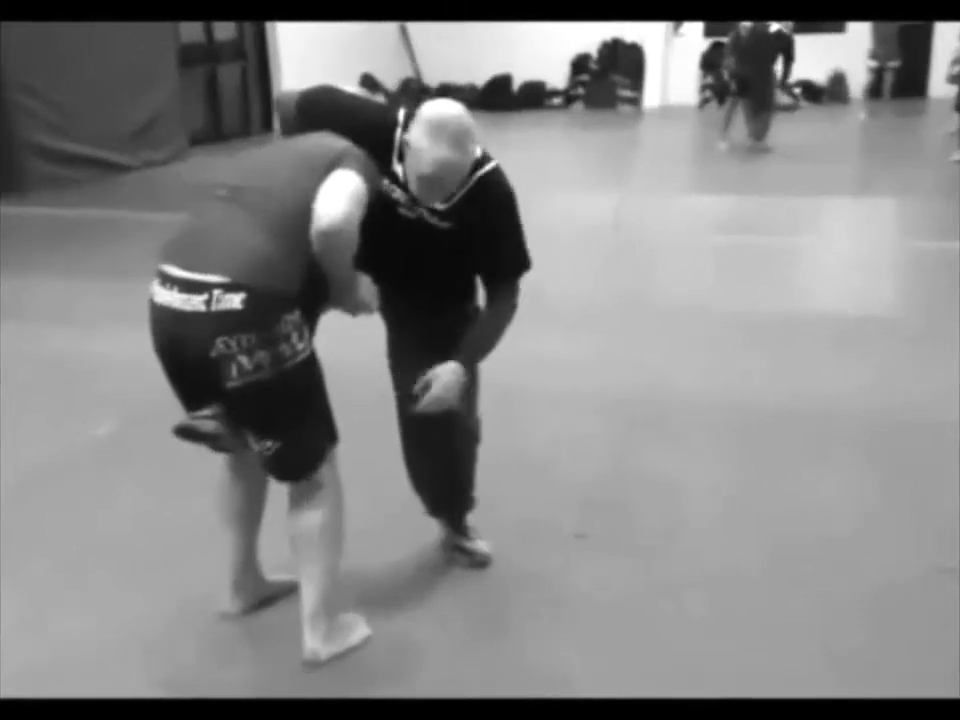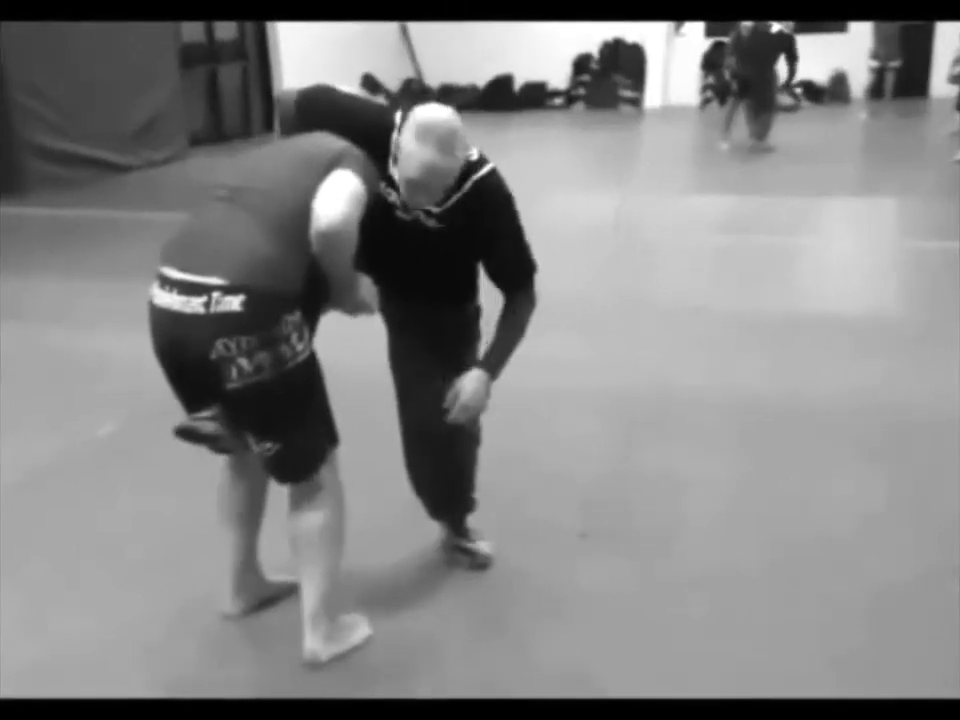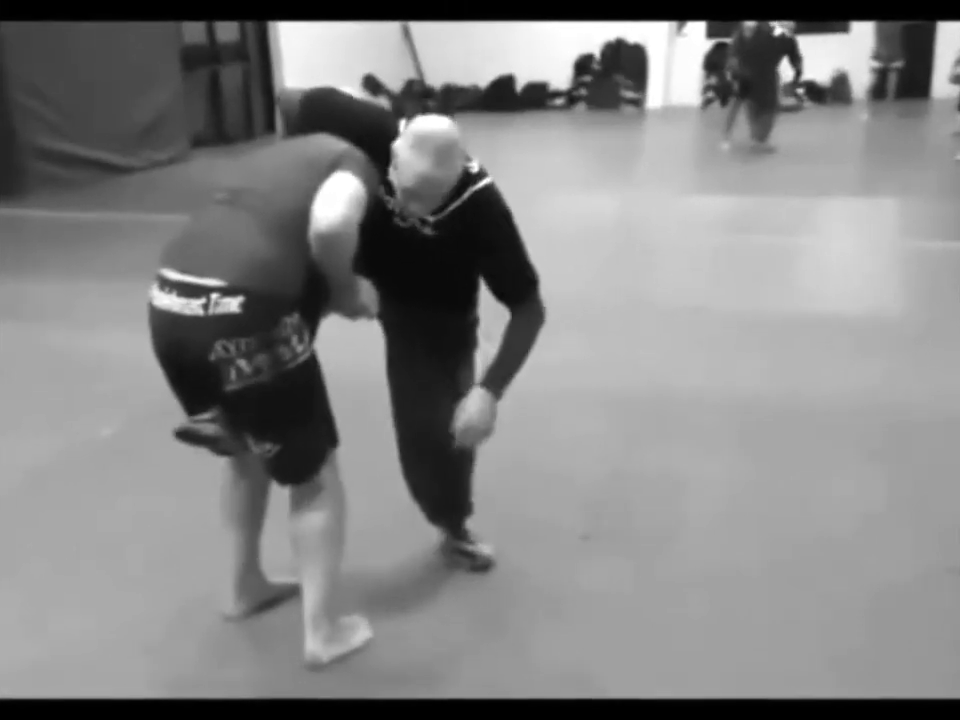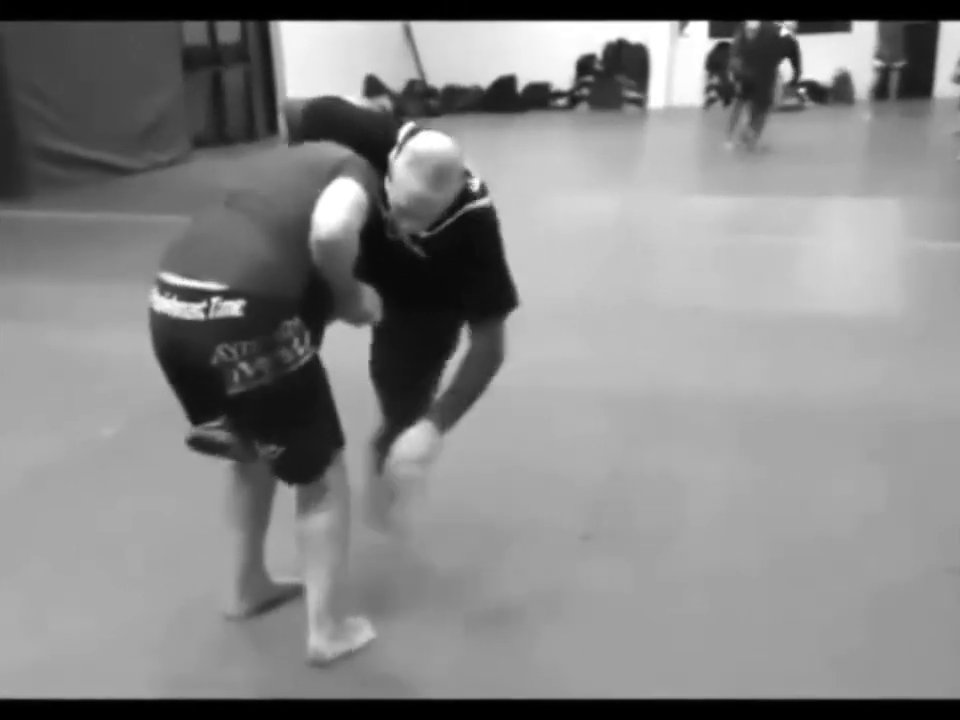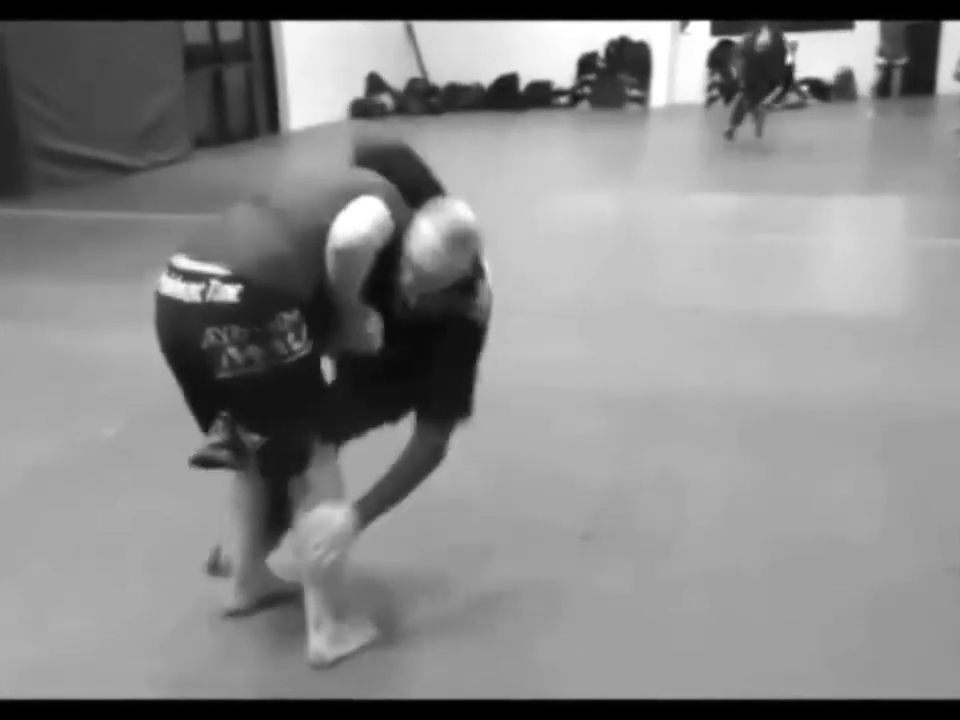
dt=0.2s
person 1, frame 1
left shoulder: (270, 153)
right shoulder: (352, 160)
right elbow: (331, 223)
left wrist: (327, 286)
right wrist: (345, 286)
left hip: (170, 298)
right hip: (242, 309)
left knee: (245, 447)
right knee: (313, 469)
left ankle: (242, 583)
right ankle: (321, 629)
person 1, frame 2
left shoulder: (273, 152)
right shoulder: (351, 161)
right elbow: (330, 224)
left wrist: (328, 287)
right wrist: (346, 287)
left hip: (169, 301)
right hip: (242, 311)
left knee: (246, 448)
right knee: (313, 471)
left ankle: (243, 584)
right ankle: (322, 630)
person 1, frame 3
left shoulder: (281, 152)
right shoulder: (352, 163)
right elbow: (328, 226)
left wrist: (330, 291)
right wrist: (347, 288)
left hip: (168, 302)
right hip: (240, 312)
left knee: (249, 450)
right knee: (314, 472)
left ankle: (244, 586)
right ankle: (323, 632)
person 1, frame 4
left shoulder: (293, 159)
right shoulder: (355, 171)
right elbow: (330, 233)
left wrist: (337, 295)
right wrist: (349, 293)
left hip: (167, 307)
right hip: (241, 317)
left knee: (254, 451)
right knee: (321, 472)
left ankle: (248, 585)
right ankle: (327, 631)
person 1, frame 5
left shoulder: (345, 190)
right shoulder: (383, 202)
right elbow: (350, 239)
right wrist: (352, 314)
left hip: (174, 295)
right hip: (240, 305)
left knee: (251, 441)
right knee: (312, 459)
left ankle: (247, 579)
right ankle: (325, 631)
person 2, frame 1
left shoulder: (489, 191)
right shoulder: (372, 128)
left elbow: (503, 294)
right elbow: (295, 105)
left wrist: (462, 364)
left hip: (435, 298)
right hip: (353, 258)
left knee: (443, 408)
left ankle: (454, 522)
person 2, frame 2
left shoulder: (485, 194)
right shoulder: (368, 129)
left elbow: (522, 296)
right elbow: (292, 104)
left wrist: (485, 371)
left hip: (437, 301)
right hip: (353, 258)
left knee: (444, 413)
left ankle: (455, 523)
person 2, frame 3
left shoulder: (482, 207)
right shoulder: (371, 133)
left elbow: (530, 312)
right elbow: (298, 102)
left wrist: (489, 391)
left hip: (435, 305)
right hip: (355, 259)
left knee: (435, 422)
left ankle: (456, 526)
person 2, frame 4
left shoulder: (474, 227)
right shoulder: (367, 142)
left elbow: (489, 346)
left wrist: (435, 426)
left hip: (420, 302)
right hip: (351, 262)
left knee: (404, 411)
left ankle: (389, 465)
person 2, frame 5
left shoulder: (461, 320)
right shoulder: (406, 193)
left elbow: (433, 441)
right elbow: (364, 153)
left wrist: (358, 515)
left hip: (402, 362)
